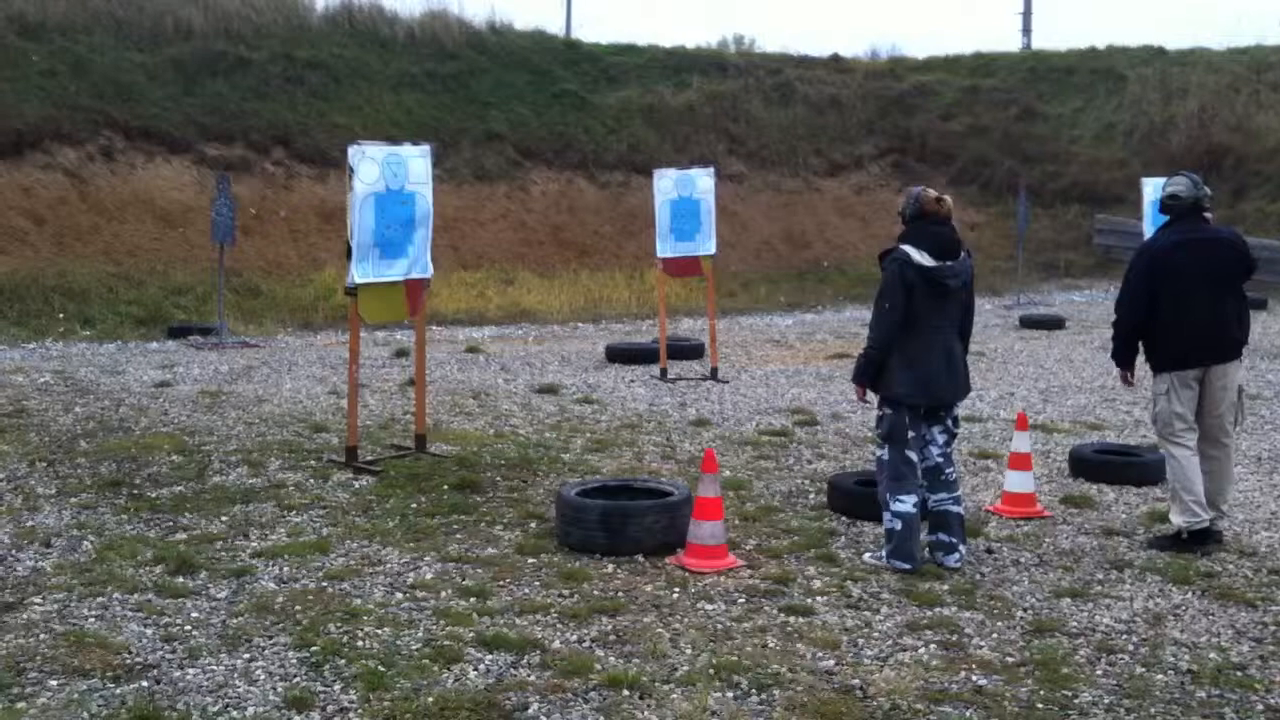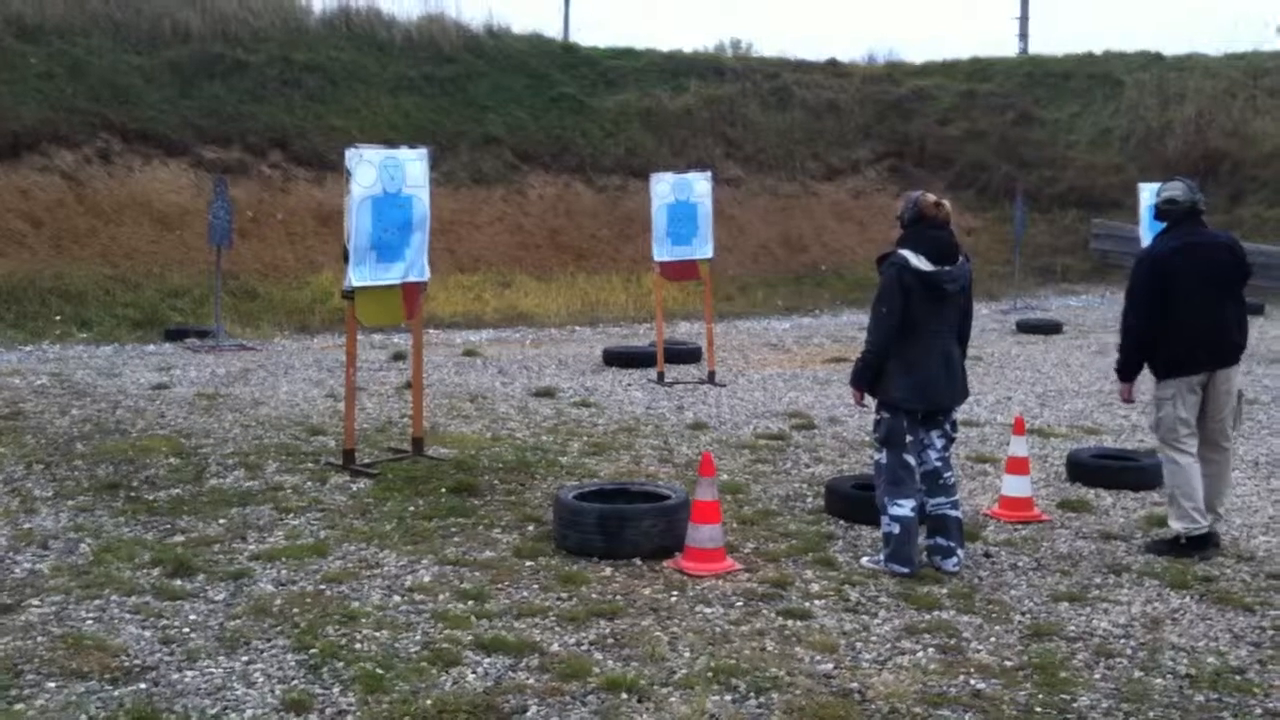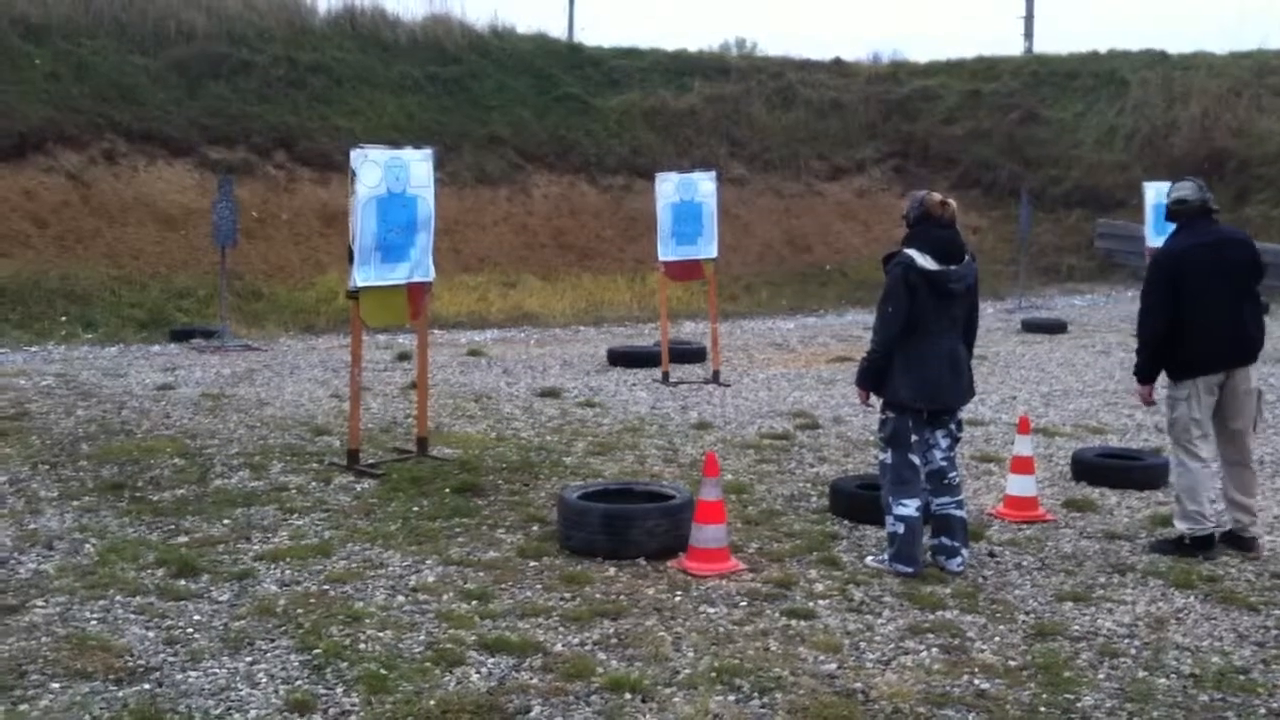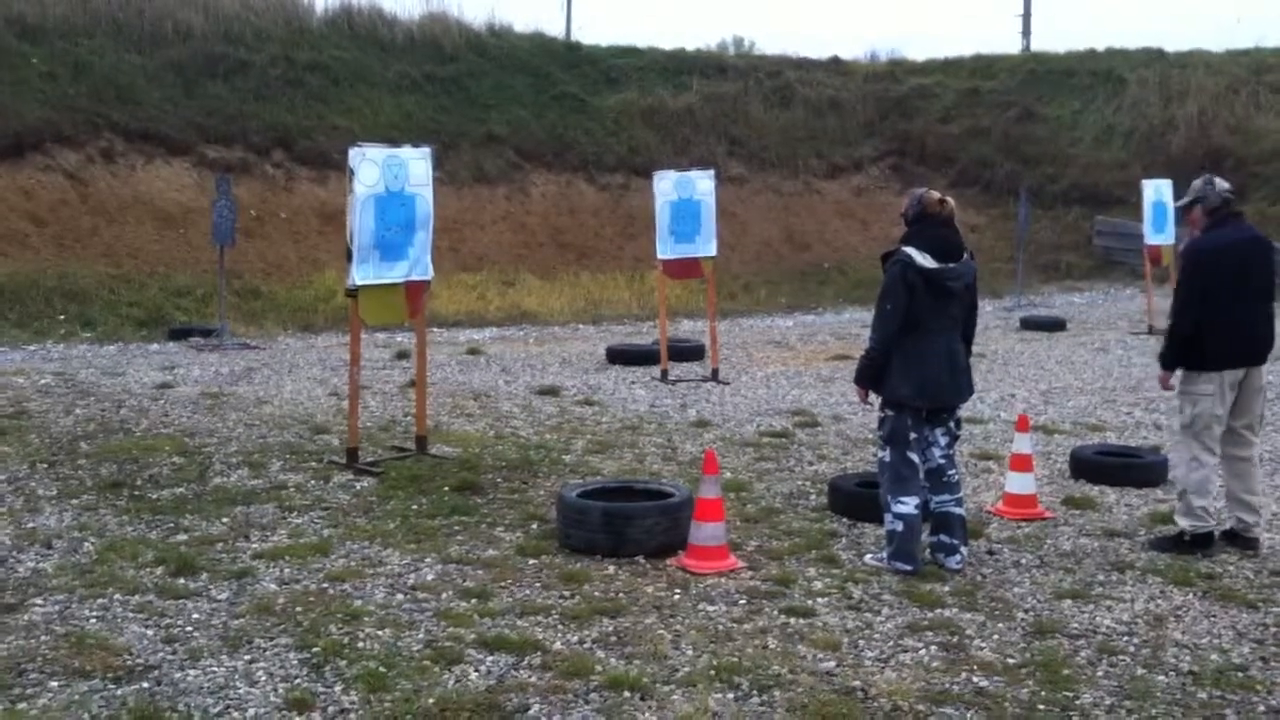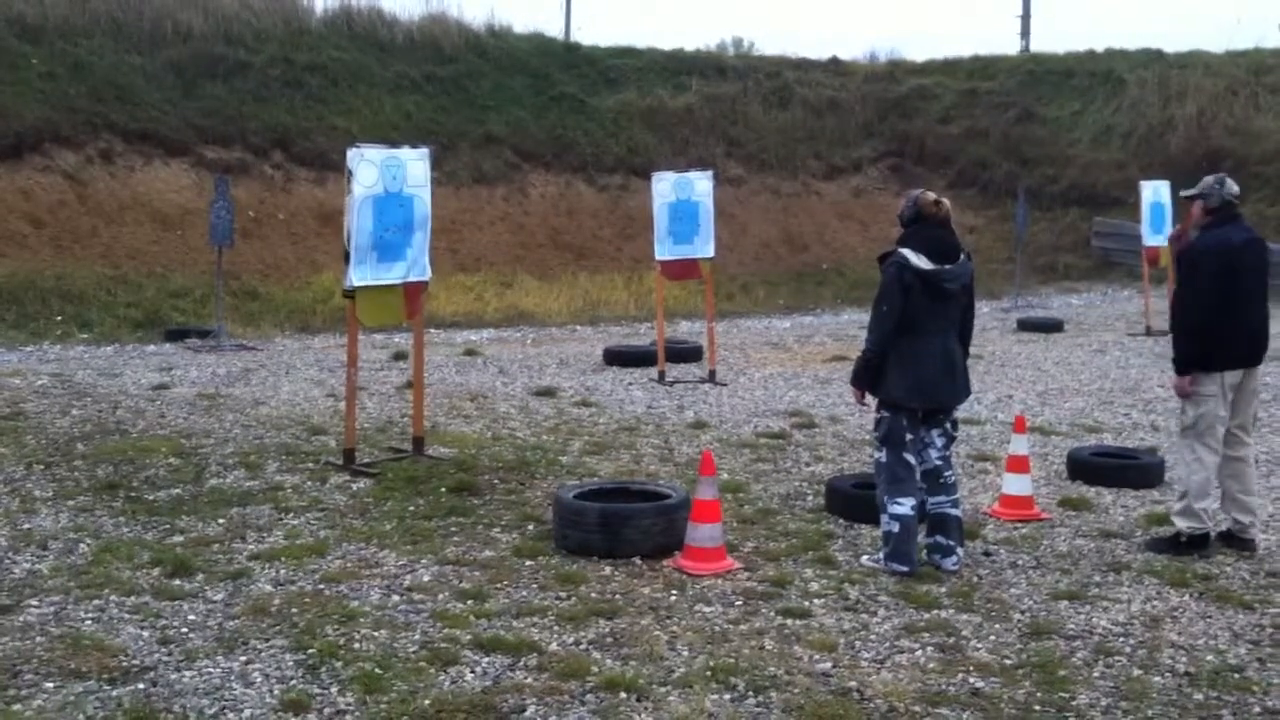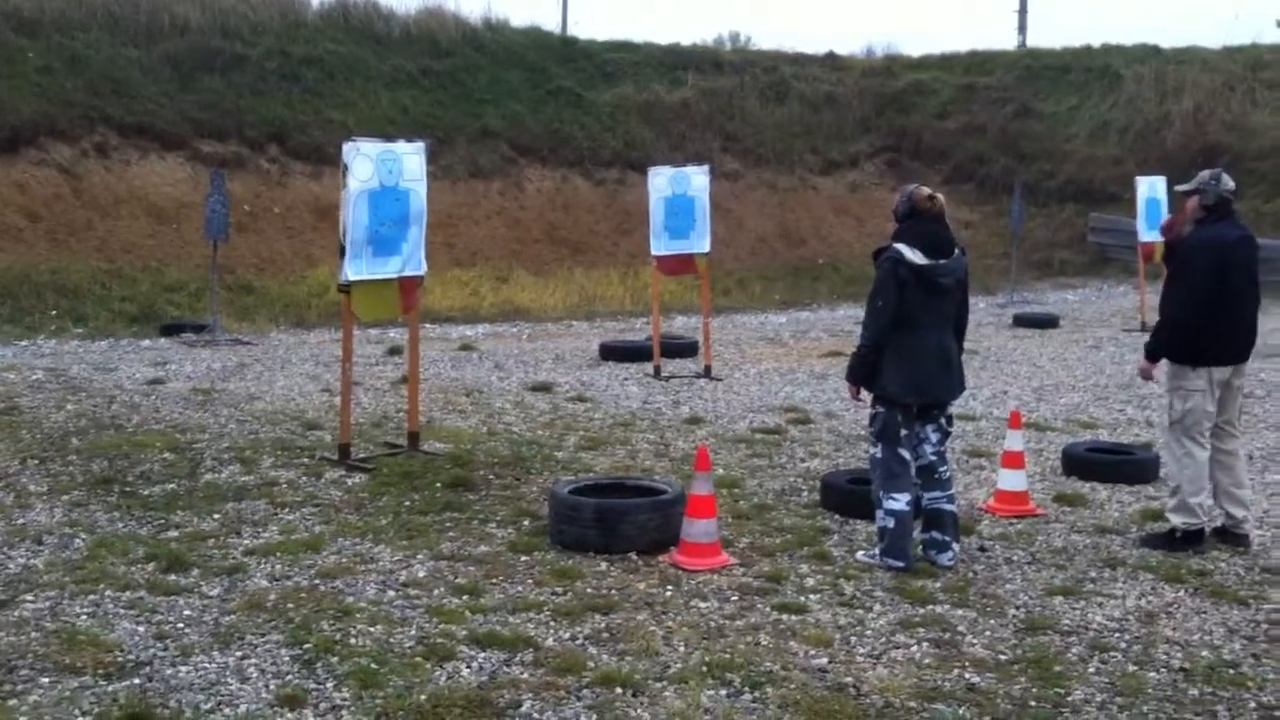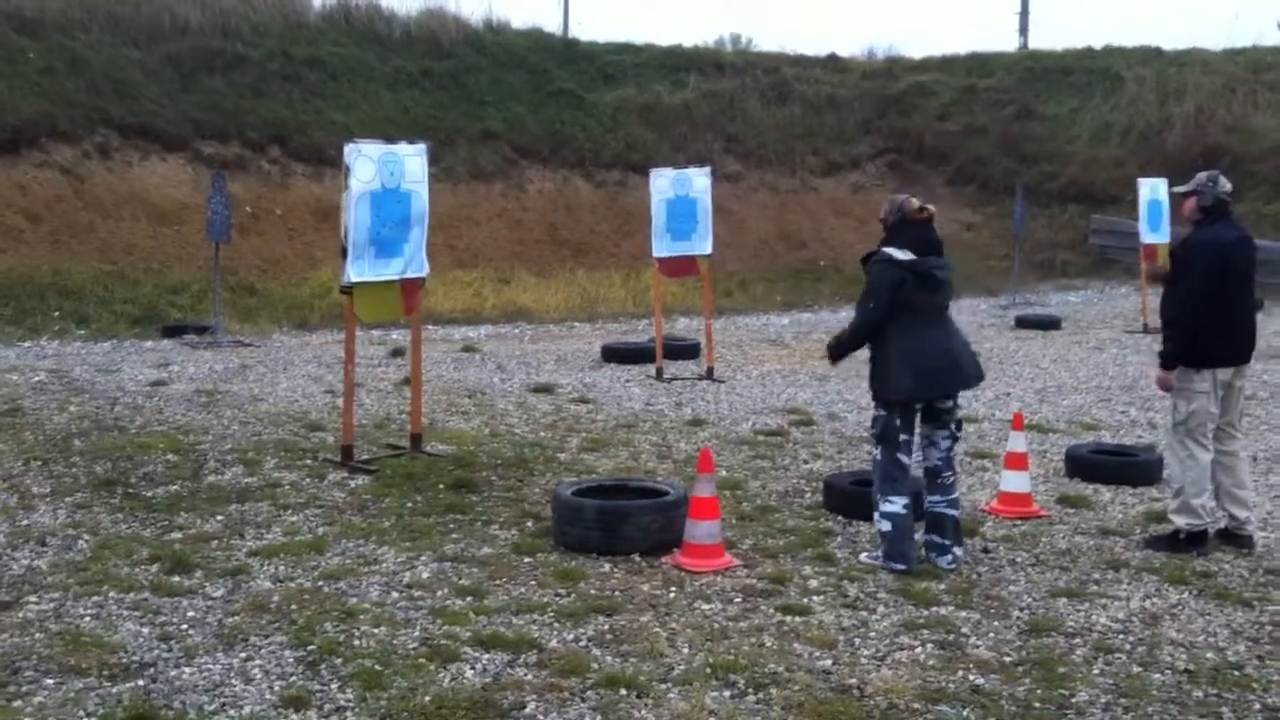
dt=0.4s
person 1, frame 1
left shoulder: (902, 262)
right shoulder: (961, 261)
left elbow: (884, 327)
right elbow: (965, 325)
left wrist: (864, 374)
left hip: (904, 378)
right hip: (946, 376)
left knee: (898, 463)
right knee: (939, 460)
left ankle: (901, 552)
right ankle: (949, 547)
person 1, frame 2
left shoulder: (901, 266)
right shoulder: (959, 266)
left elbow: (882, 331)
right elbow: (963, 329)
left wrist: (862, 379)
left hip: (901, 383)
right hip: (945, 380)
left knee: (897, 467)
right knee: (938, 464)
left ankle: (899, 557)
right ankle: (948, 552)
person 1, frame 3
left shoulder: (906, 265)
right shoulder: (965, 265)
left elbow: (887, 330)
right elbow: (969, 328)
left wrist: (868, 377)
left hip: (907, 382)
right hip: (950, 380)
left knee: (901, 466)
right knee: (943, 464)
left ankle: (903, 556)
right ankle: (952, 551)
person 1, frame 4
left shoulder: (905, 264)
right shoulder: (964, 263)
left elbow: (886, 328)
right elbow: (968, 326)
left wrist: (866, 375)
left hip: (906, 380)
right hip: (949, 377)
left knee: (900, 464)
right knee: (942, 462)
left ankle: (902, 554)
right ankle: (951, 548)
person 1, frame 5
left shoulder: (901, 265)
right shoulder: (961, 264)
left elbow: (882, 329)
right elbow: (965, 327)
left wrist: (862, 376)
left hip: (902, 381)
right hip: (946, 378)
left knee: (896, 465)
right knee: (938, 462)
left ankle: (898, 554)
right ankle: (947, 549)
person 1, frame 6
left shoulder: (896, 260)
right shoulder: (955, 259)
left elbow: (877, 324)
right elbow: (960, 321)
left wrist: (858, 372)
left hip: (897, 376)
right hip: (941, 373)
left knee: (891, 461)
right knee: (934, 459)
left ankle: (894, 551)
right ankle: (943, 545)
person 1, frame 7
left shoulder: (887, 263)
right shoulder: (938, 262)
left elbow: (867, 321)
left wrist: (836, 347)
left hip: (902, 375)
right hip: (946, 369)
left knee: (892, 464)
right knee: (940, 461)
left ankle: (896, 552)
right ankle: (945, 548)
person 2, frame 1
left shoulder: (1153, 250)
right shoulder: (1229, 241)
left elbow: (1129, 309)
right elbow: (1247, 271)
left wrist: (1124, 357)
left hip: (1175, 359)
right hip: (1224, 355)
left knee: (1179, 440)
right knee: (1219, 440)
left ankle: (1193, 527)
right ankle: (1213, 522)
person 2, frame 2
left shoulder: (1154, 257)
right shoulder: (1227, 246)
left elbow: (1137, 320)
right elbow: (1242, 282)
left wrist: (1127, 373)
left hip: (1177, 364)
right hip: (1224, 359)
left knee: (1180, 446)
right knee: (1218, 444)
left ankle: (1192, 533)
right ankle: (1209, 525)
person 2, frame 3
left shoulder: (1168, 257)
right shoulder: (1241, 243)
left elbow: (1153, 321)
right elbow: (1255, 285)
left wrist: (1146, 374)
left hip: (1193, 364)
right hip: (1241, 359)
left knee: (1191, 448)
right knee: (1239, 446)
left ankle: (1197, 533)
right ankle: (1244, 529)
person 2, frame 4
left shoulder: (1203, 248)
right shoulder: (1260, 243)
left elbow: (1186, 311)
left wrist: (1169, 362)
left hip: (1211, 361)
right hip: (1252, 356)
left knee: (1197, 445)
right knee: (1243, 443)
left ankle: (1197, 531)
right ankle: (1247, 529)
person 2, frame 5
left shoulder: (1207, 246)
right shoulder: (1252, 242)
left elbow: (1195, 311)
left wrist: (1183, 367)
right wrist: (1185, 255)
left hip: (1213, 362)
right hip: (1247, 357)
left knee: (1199, 444)
right knee: (1239, 443)
left ankle: (1193, 532)
right ankle: (1244, 530)
person 2, frame 6
left shoulder: (1201, 242)
right shoulder: (1241, 238)
left elbow: (1182, 306)
left wrist: (1153, 353)
right wrist: (1175, 246)
left hip: (1198, 357)
right hip: (1233, 354)
left knee: (1188, 439)
right knee: (1227, 437)
left ankle: (1188, 528)
right ankle: (1237, 525)
person 2, frame 7
left shoulder: (1201, 243)
right shoulder: (1238, 239)
left elbow: (1189, 309)
left wrist: (1168, 360)
right wrist: (1171, 278)
left hip: (1201, 358)
right hip: (1234, 354)
left knee: (1191, 441)
right knee: (1228, 438)
left ankle: (1191, 529)
right ankle: (1240, 526)
